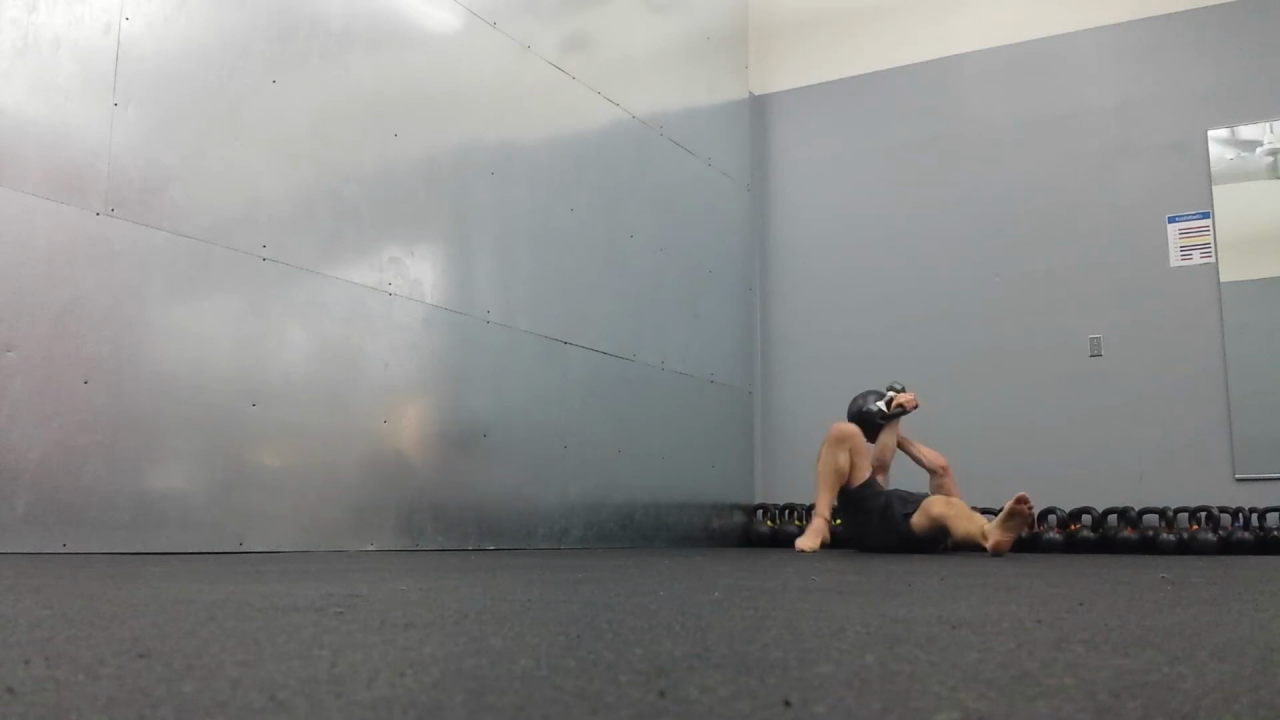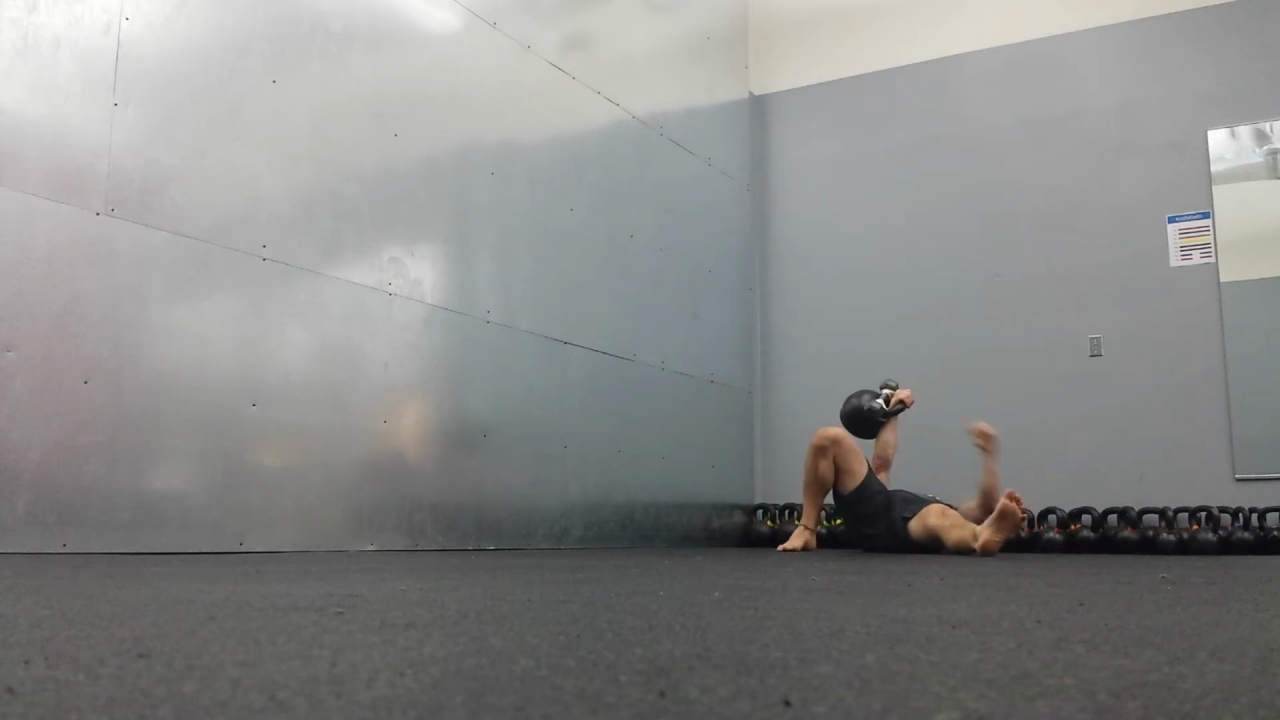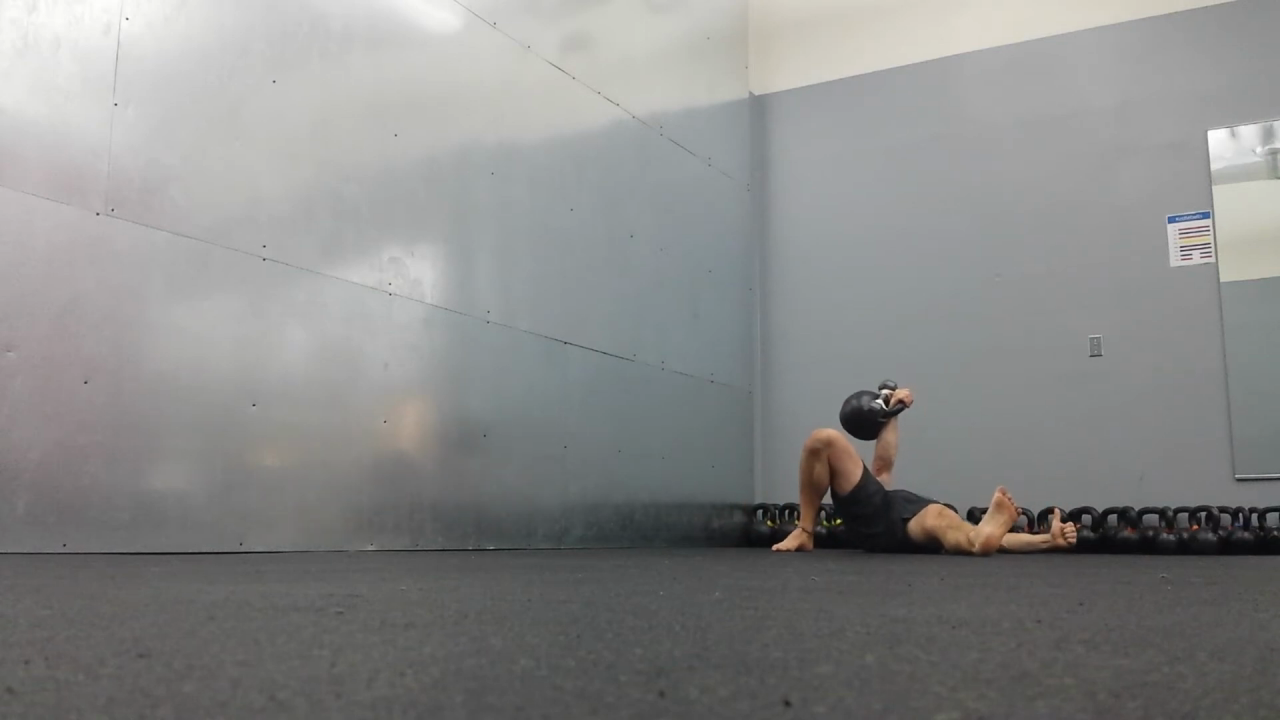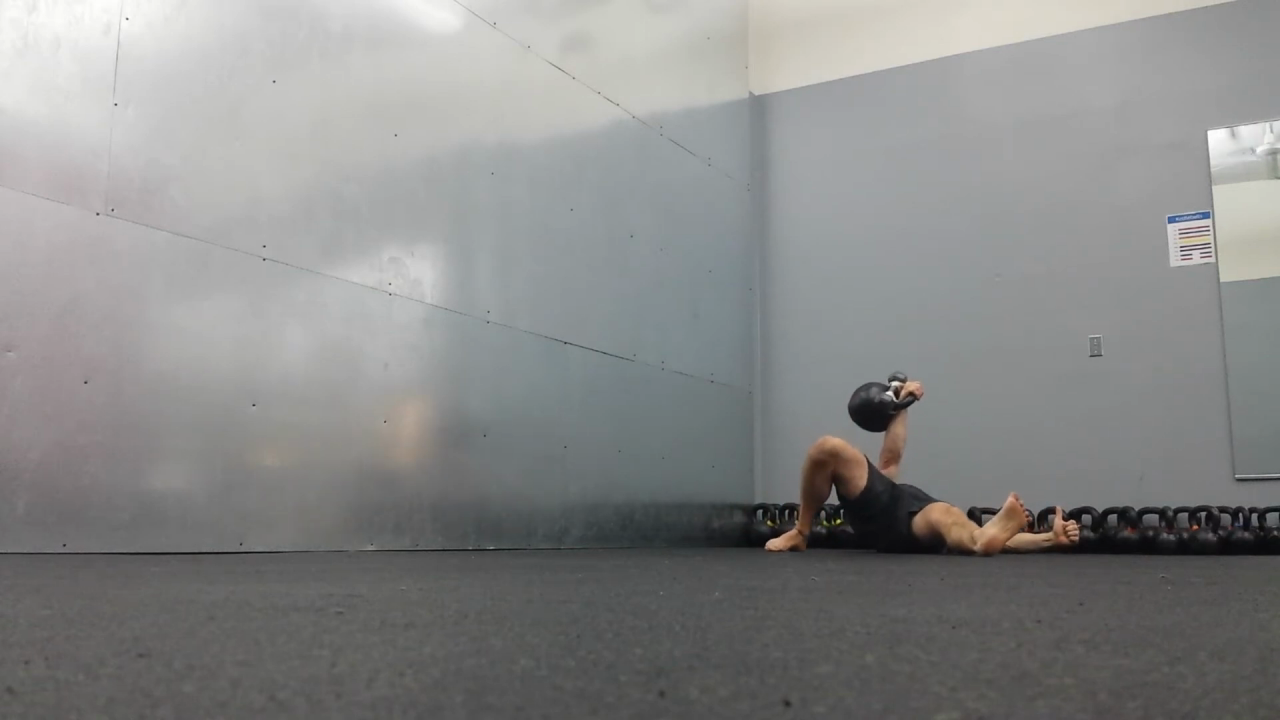
dt=1s
person 1, frame 1
left shoulder: (933, 510)
left elbow: (940, 469)
right elbow: (877, 466)
left wrist: (900, 439)
right wrist: (893, 418)
left hip: (913, 535)
right hip: (870, 522)
left knee: (944, 505)
right knee: (844, 432)
left ankle: (991, 534)
right ankle: (819, 525)
person 1, frame 2
left shoulder: (951, 516)
left elbow: (988, 500)
right elbow: (881, 465)
left wrist: (989, 452)
right wrist: (893, 413)
left hip: (910, 533)
right hip: (873, 517)
left knee: (938, 517)
right knee: (830, 438)
left ankle: (985, 537)
right ankle: (806, 531)
person 1, frame 3
left shoulder: (948, 521)
left elbow: (1001, 540)
right elbow: (882, 467)
left wrist: (1049, 540)
right wrist: (891, 412)
left hip: (909, 531)
right hip: (874, 515)
right knee: (824, 440)
left ankle: (981, 538)
right ankle: (805, 533)
person 1, frame 4
left shoulder: (947, 517)
right shoulder: (900, 493)
left elbow: (1005, 540)
right elbow: (890, 460)
left wrist: (1052, 538)
right wrist: (901, 405)
left hip: (913, 530)
right hip: (881, 508)
right knee: (829, 448)
